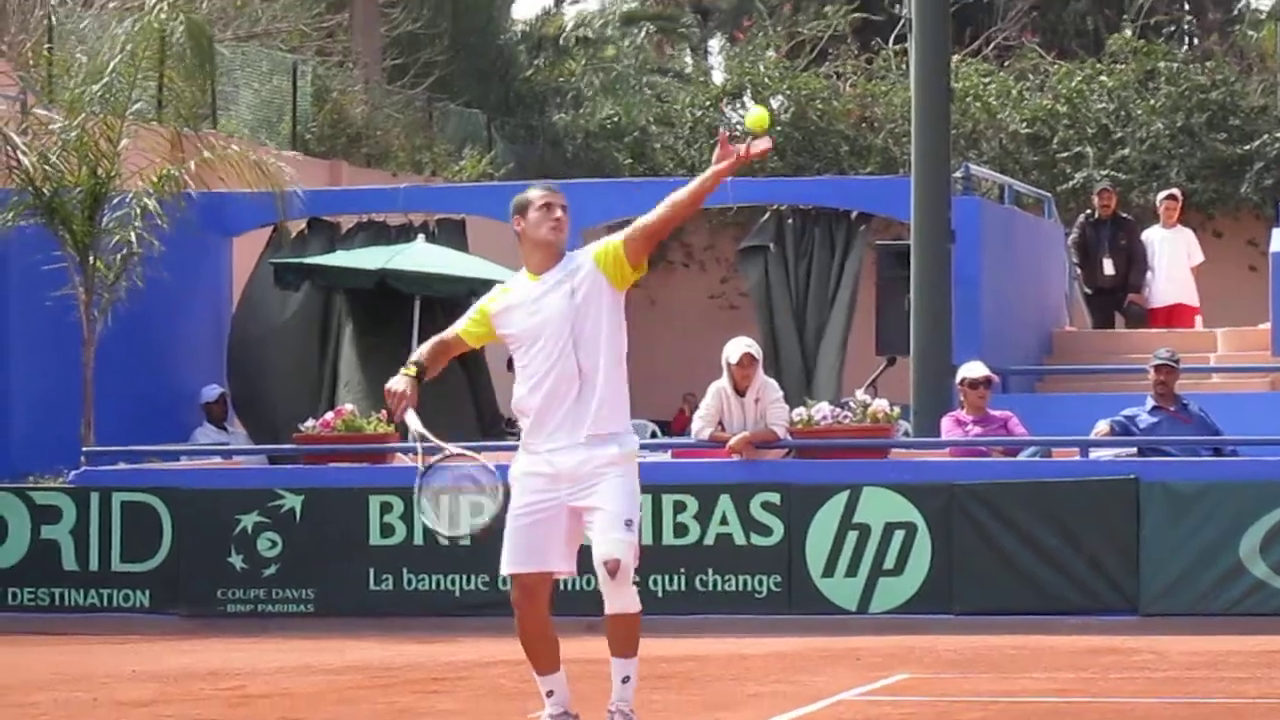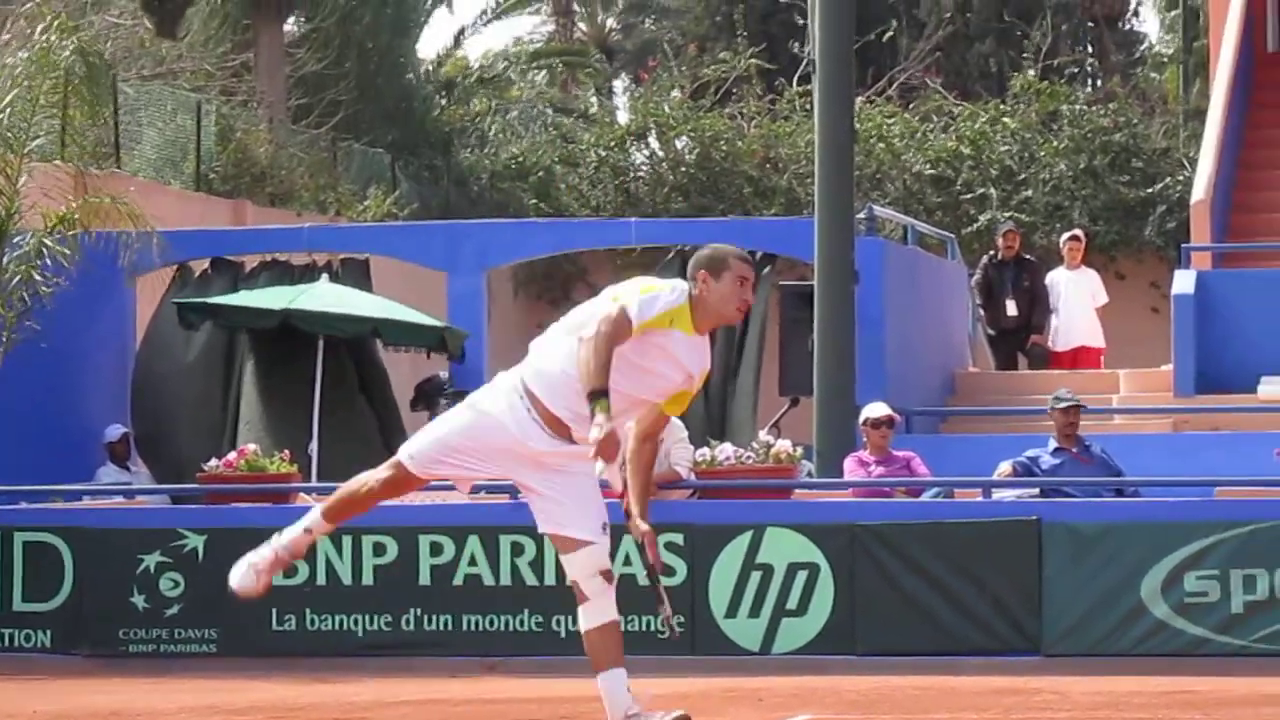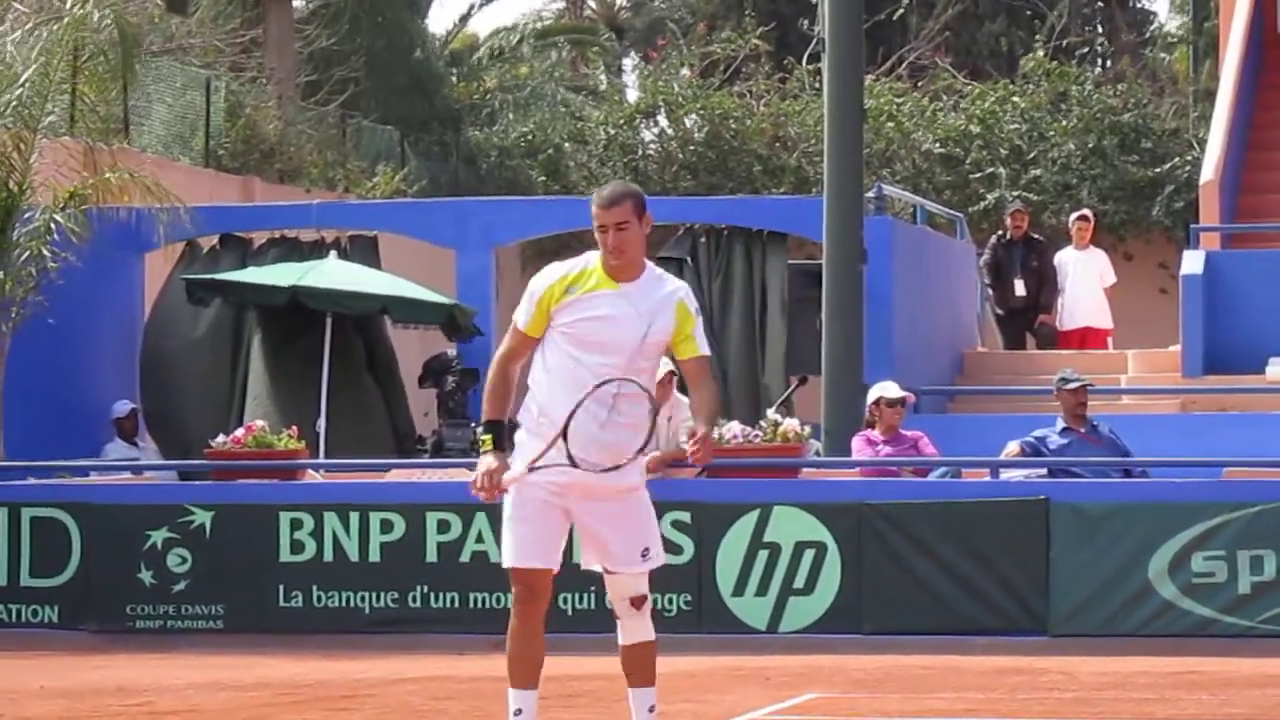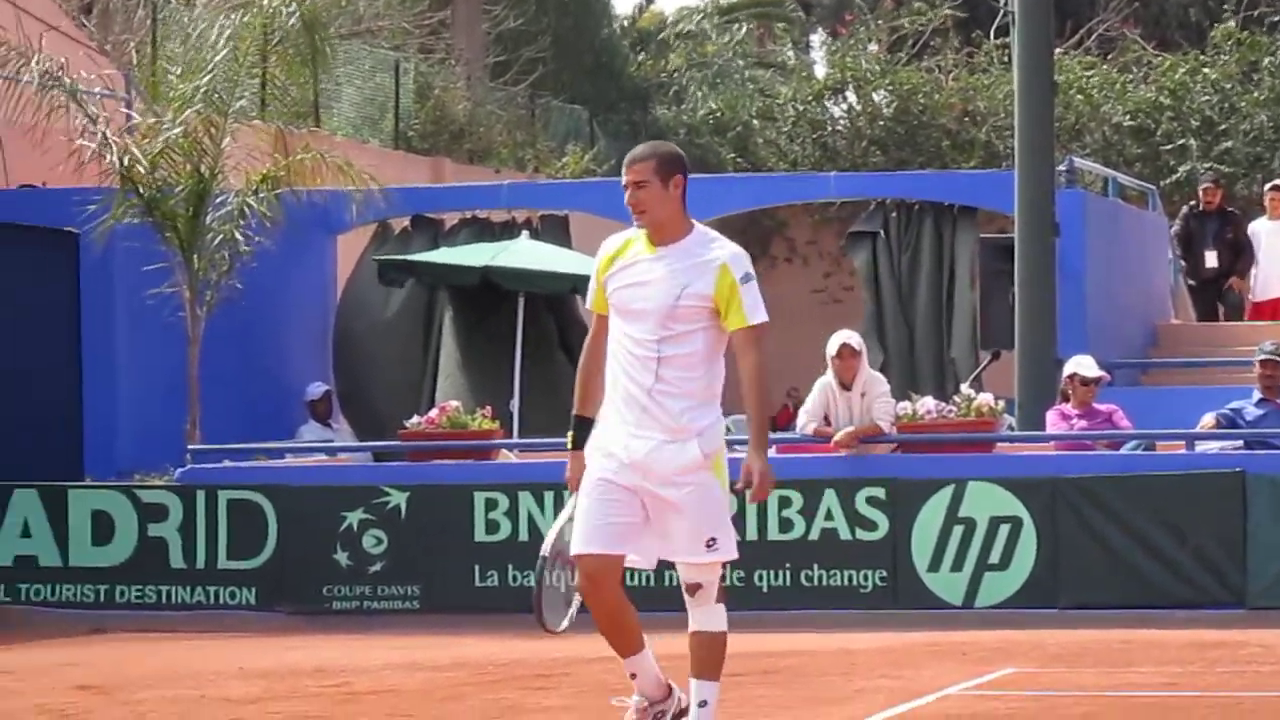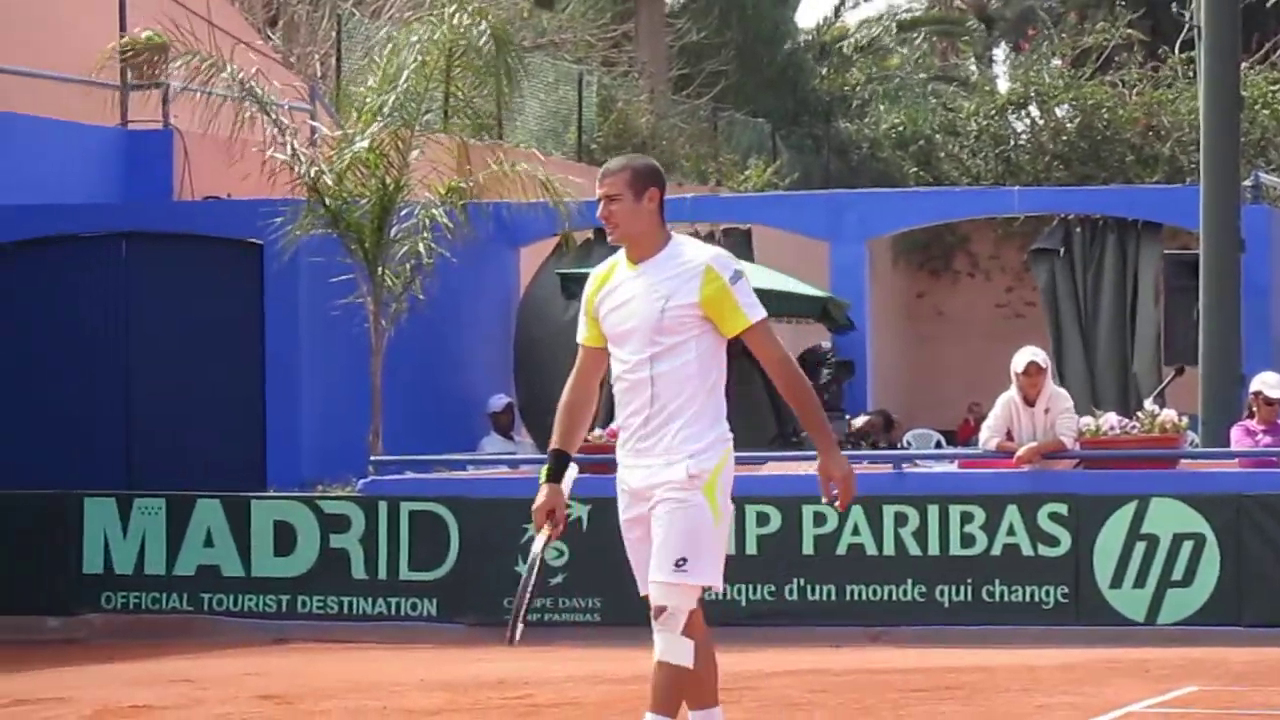
dt=1s
person 1, frame 1
left shoulder: (601, 264)
right shoulder: (501, 303)
left elbow: (655, 223)
right elbow: (442, 345)
left wrist: (715, 174)
right wrist: (407, 375)
left hip: (606, 455)
right hip: (539, 465)
left knee: (619, 570)
right knee: (528, 594)
person 1, frame 2
left shoulder: (696, 365)
right shoulder: (660, 295)
left elbow: (646, 436)
right elbow: (599, 332)
left wrist: (639, 513)
right wrist: (600, 410)
left hip: (566, 453)
right hip: (517, 412)
left knee: (596, 575)
right knee: (392, 477)
right ankle: (294, 538)
person 1, frame 3
left shoulder: (675, 298)
right shoulder: (557, 282)
left elbow: (701, 378)
right elbow: (506, 361)
left wrist: (703, 428)
right wrist: (491, 445)
left hip: (615, 471)
right hip: (535, 462)
left knee: (633, 598)
right knee: (530, 596)
person 1, frame 4
left shoulder: (725, 261)
right shoulder: (614, 255)
left elbow: (751, 358)
left wrist: (759, 448)
right wrist: (579, 442)
left hip: (688, 451)
right hip: (615, 448)
left knee: (702, 587)
right knee: (595, 577)
person 1, frame 5
left shoulder: (708, 268)
right shoulder: (602, 283)
left elbow: (776, 361)
right elbow: (584, 384)
left wrist: (828, 448)
right wrist: (553, 477)
left hip: (693, 468)
right hip: (634, 473)
left knee: (673, 615)
right knee: (677, 618)
